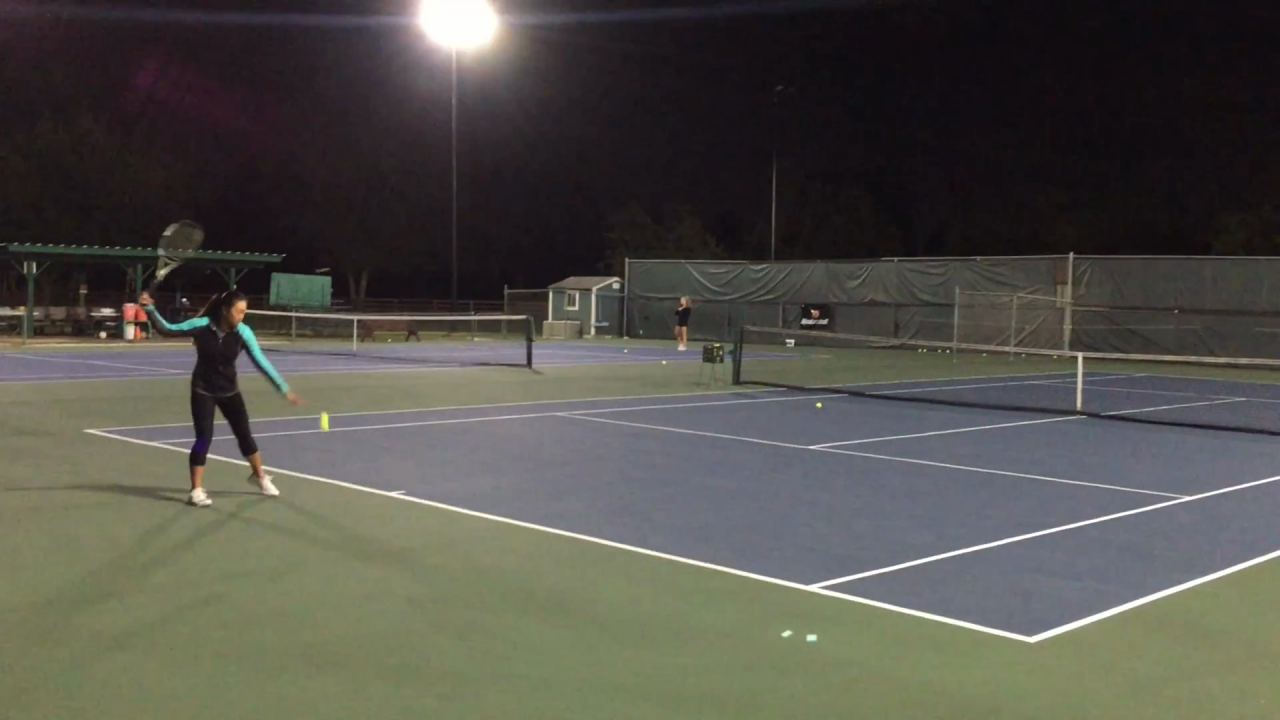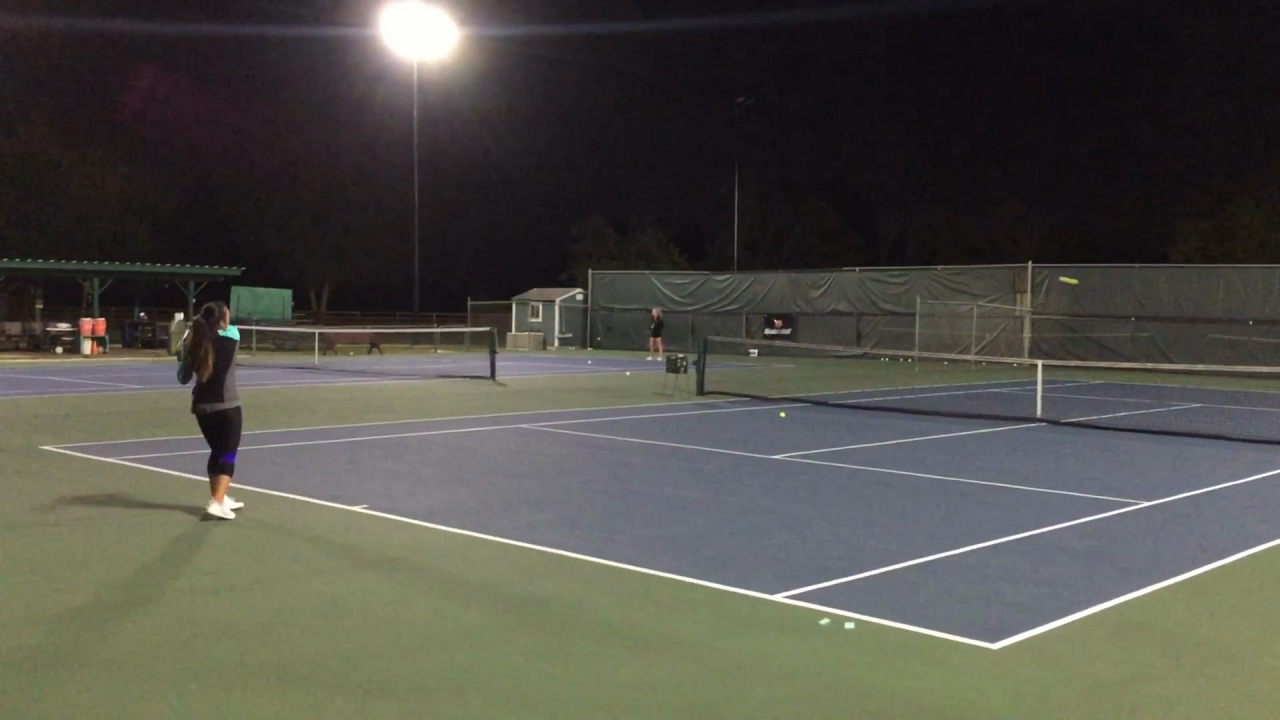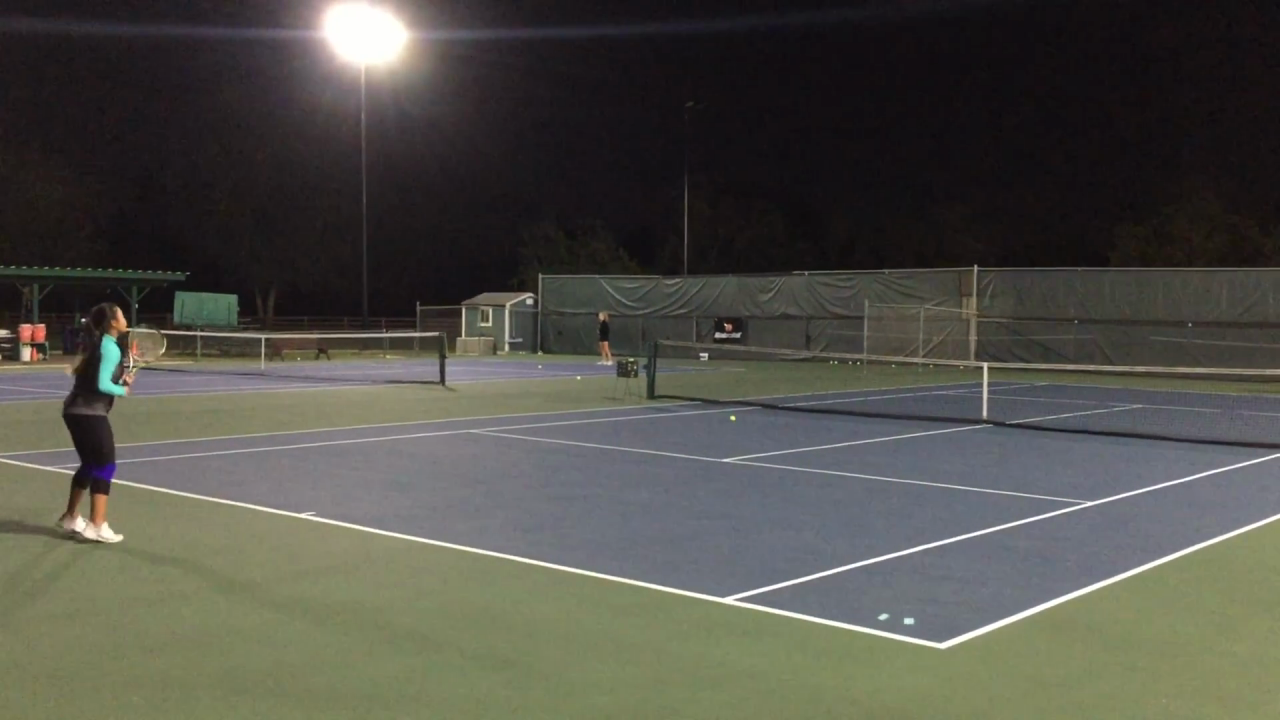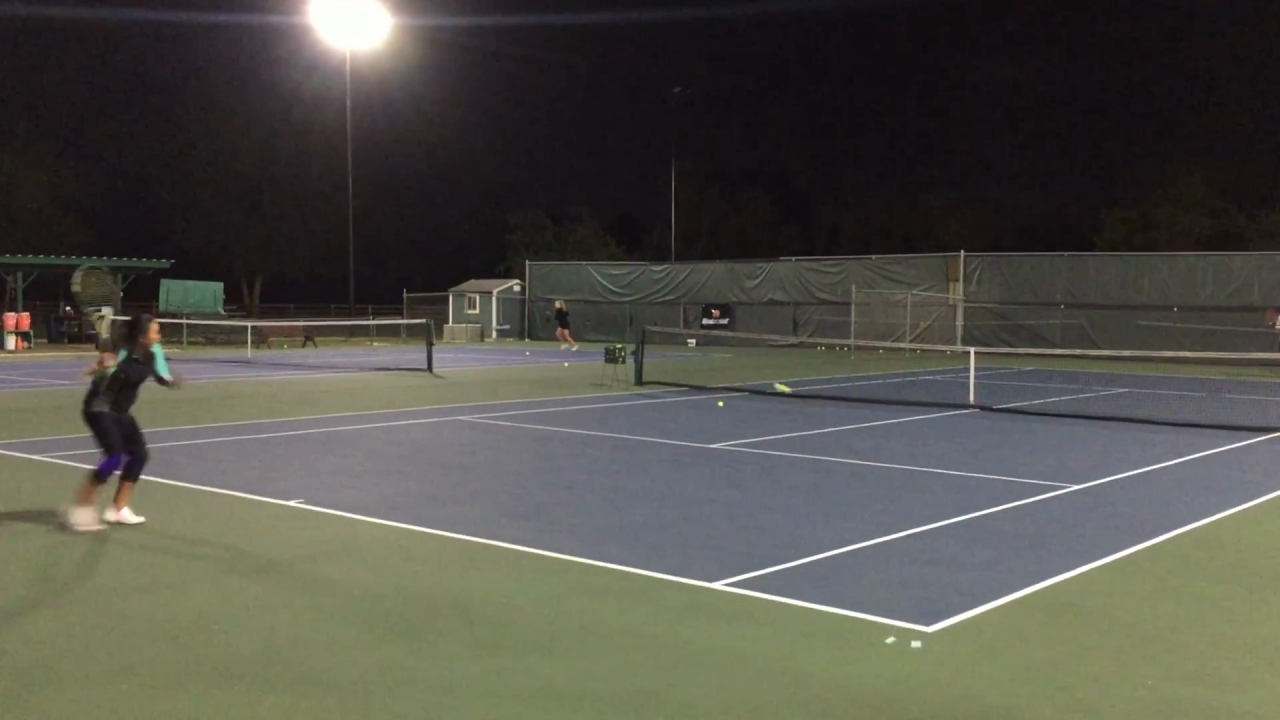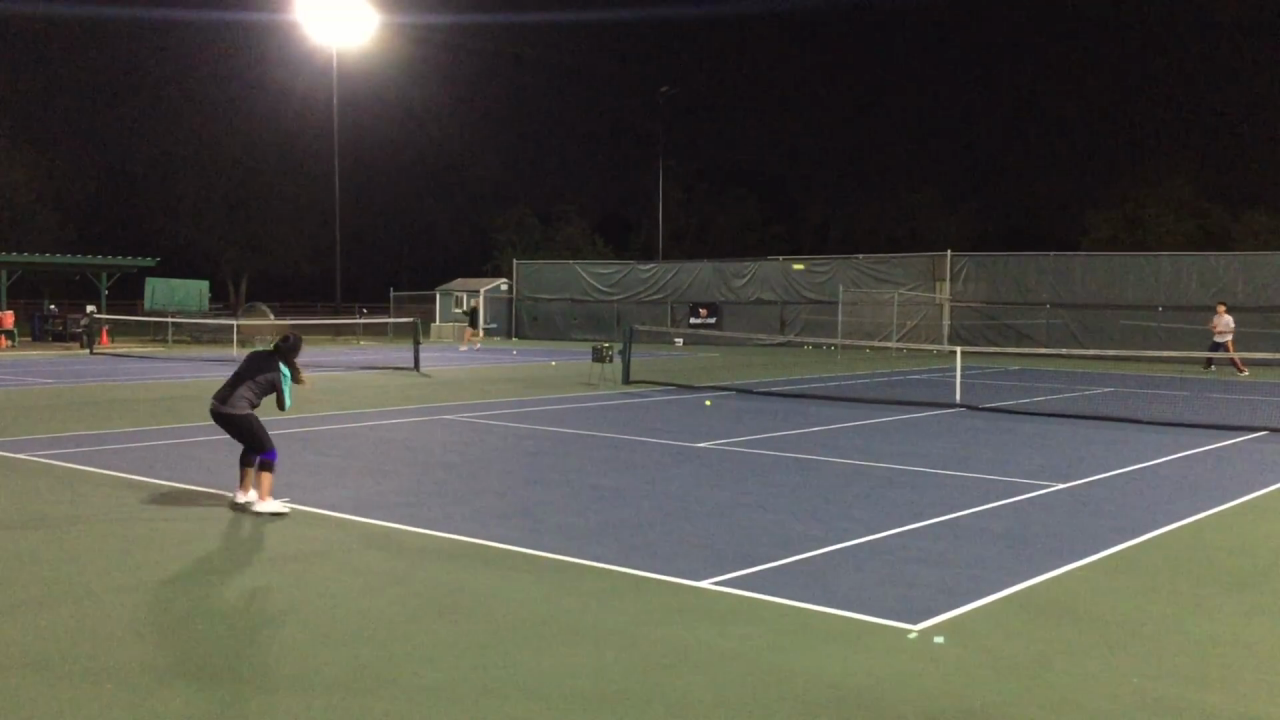
dt=1s
person 1, frame 1
left shoulder: (243, 332)
right shoulder: (201, 325)
left elbow: (261, 363)
right elbow: (167, 329)
left wrist: (284, 389)
right wrist: (150, 309)
left hip: (229, 390)
right hip: (203, 391)
left knee: (244, 433)
right knee: (204, 438)
left ankle: (260, 476)
right ankle: (197, 490)
person 1, frame 2
left shoulder: (193, 345)
right shoulder: (231, 338)
left elbow: (183, 378)
left hip: (202, 406)
right hip: (227, 406)
left knee: (218, 452)
right knee: (228, 455)
left ankle: (220, 499)
right ankle: (217, 503)
person 1, frame 3
left shoulder: (97, 344)
right shoulder: (111, 348)
right elbow: (101, 385)
left wrist: (120, 381)
right wrist: (122, 389)
left hip: (75, 410)
right hip: (90, 413)
left knee: (90, 465)
right knee: (106, 466)
left ankle: (71, 518)
right ankle: (97, 526)
person 1, frame 4
left shoulder: (153, 352)
right shoulder: (119, 353)
left elbow: (163, 377)
right elbow: (98, 385)
left wrist: (169, 379)
right wrist: (103, 368)
left hip: (119, 411)
right hip: (99, 409)
left knee: (139, 454)
right knee: (115, 457)
left ankle: (117, 509)
right ankle: (82, 508)
person 1, frame 5
left shoulder: (255, 356)
right shoulder: (282, 372)
right elbow: (284, 406)
left hip: (219, 407)
right hip: (237, 411)
left knee: (254, 445)
right knee: (268, 453)
left ankle: (244, 492)
right ankle: (263, 501)
